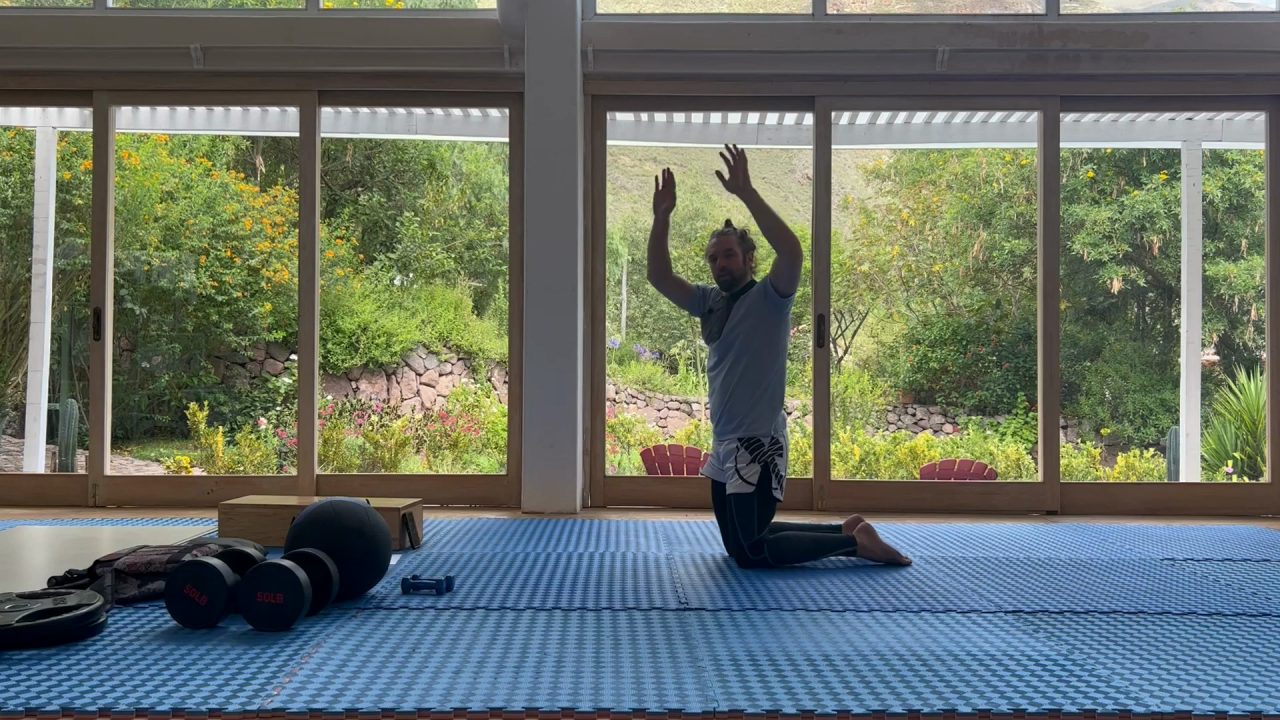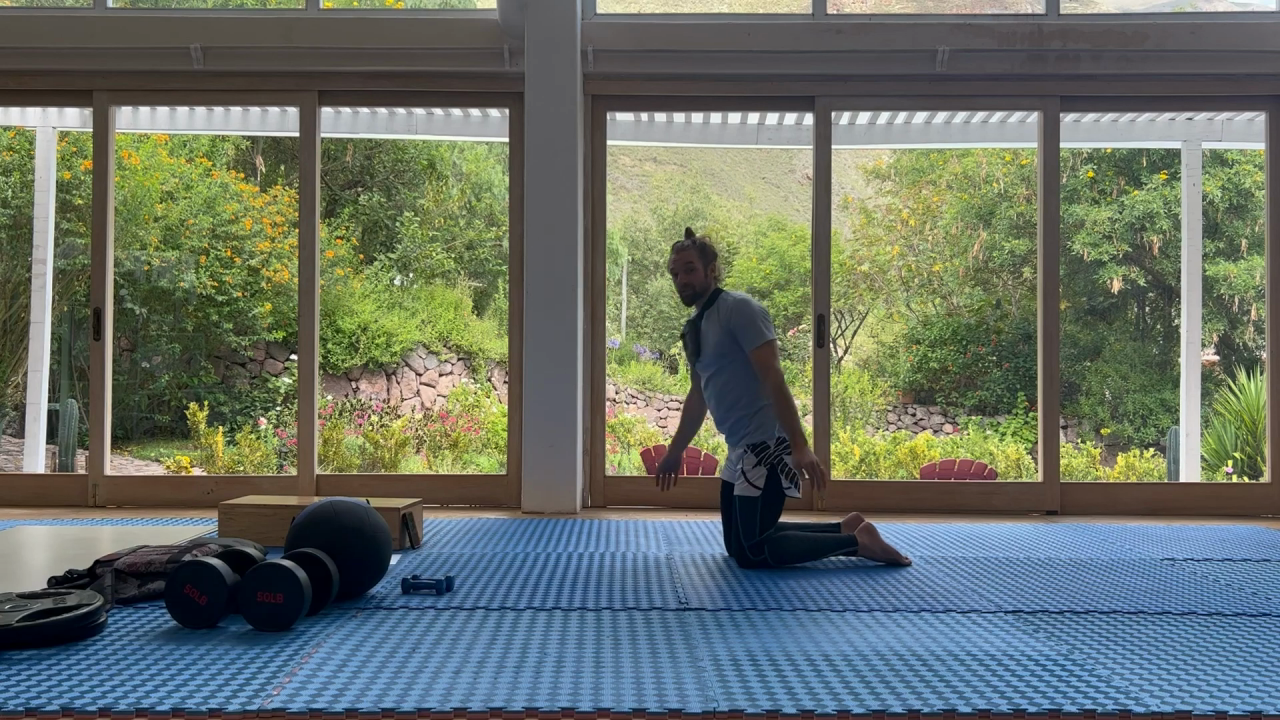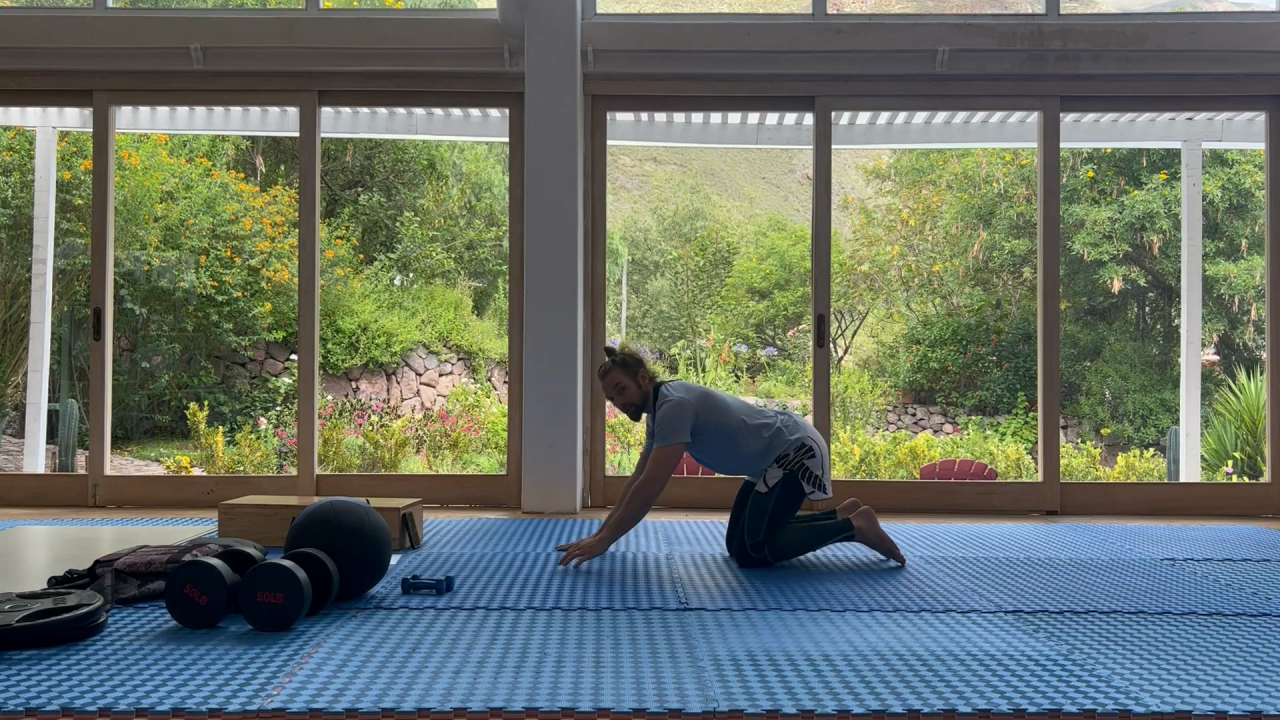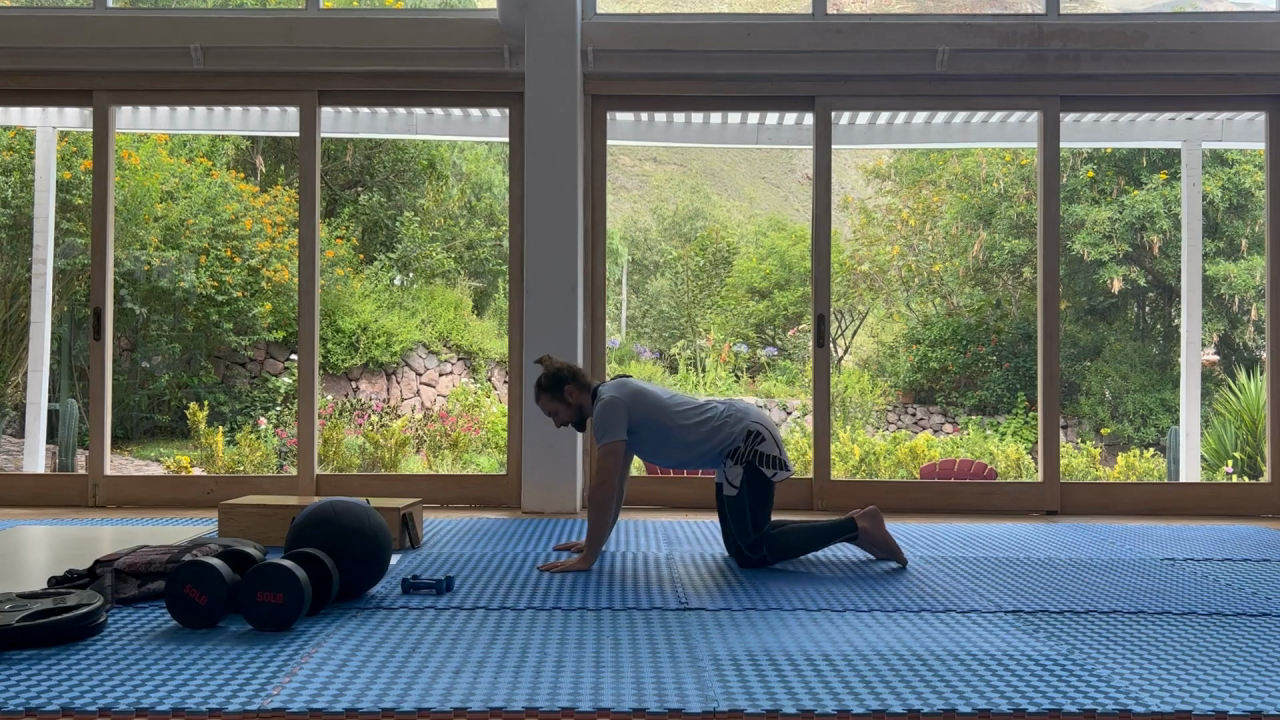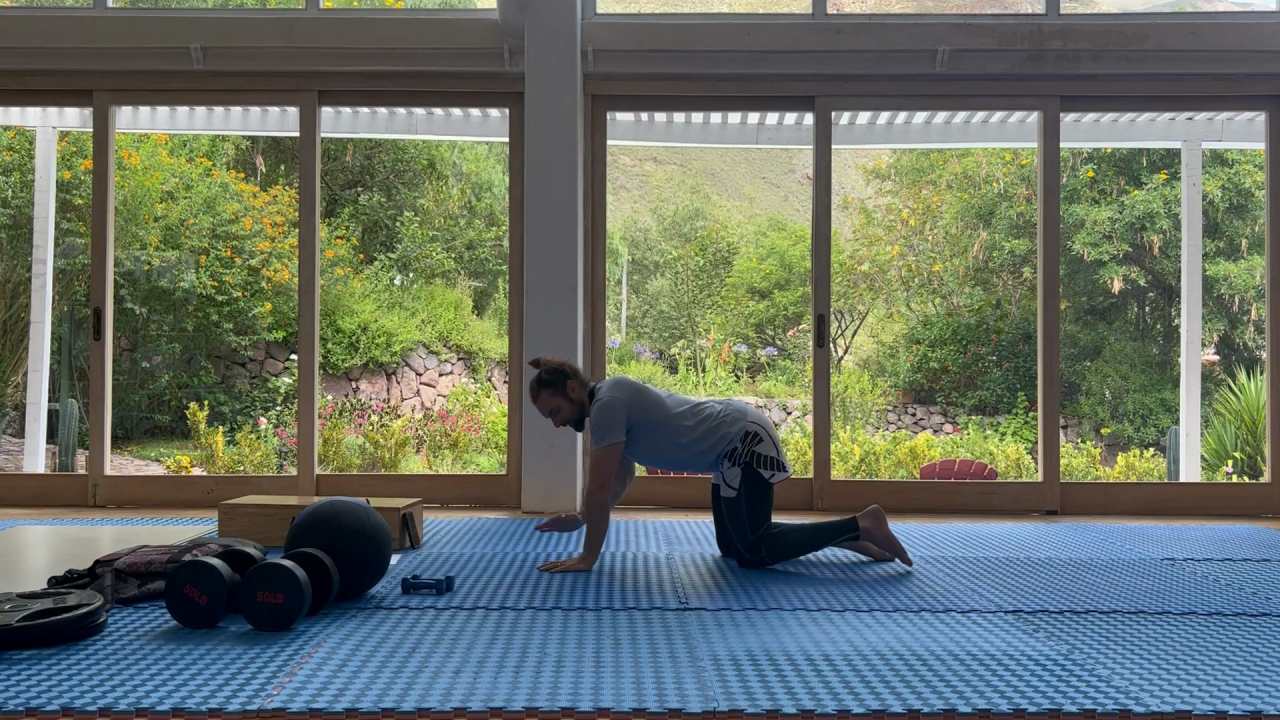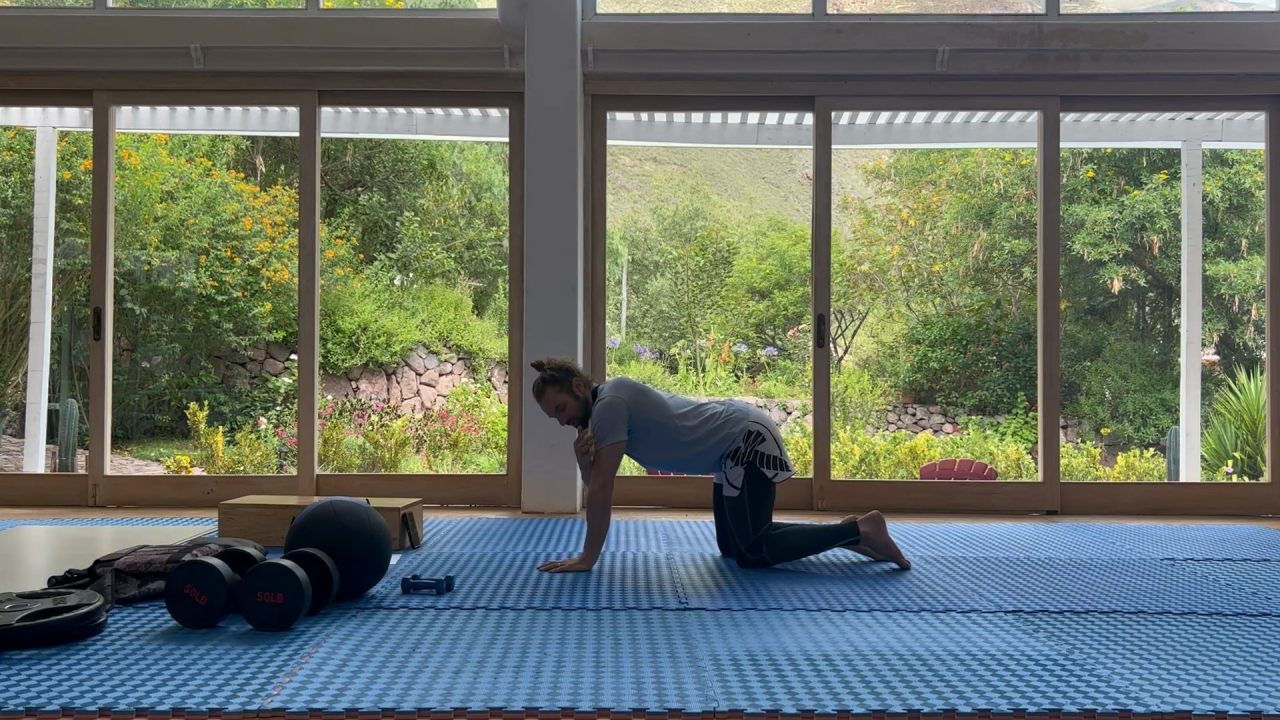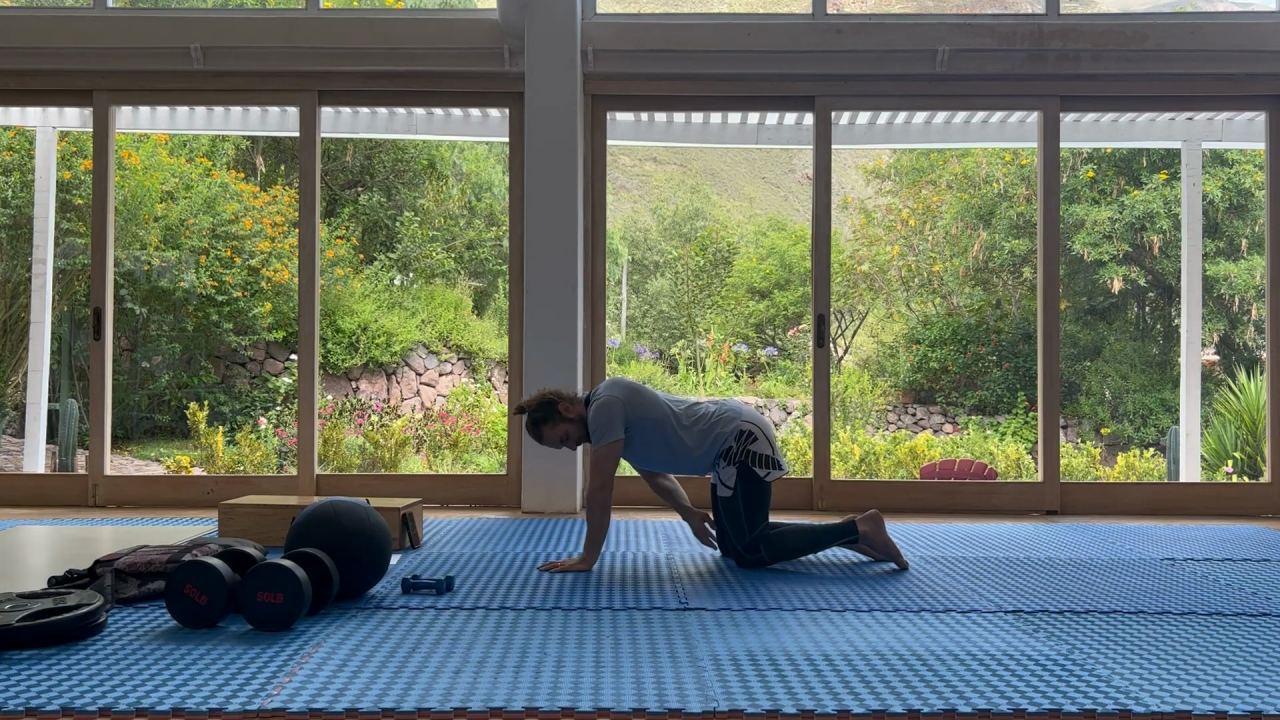
dt=0.7s
person 1, frame 1
left shoulder: (769, 296)
right shoulder: (712, 303)
left elbow: (790, 250)
right elbow: (660, 278)
left wrist: (745, 192)
right wrist: (662, 215)
left hip: (757, 445)
right hip: (725, 446)
left knee: (750, 553)
right knee: (737, 545)
left ankle: (856, 543)
right ankle: (846, 530)
person 1, frame 2
left shoulder: (740, 309)
right shoulder: (695, 328)
left elbow: (772, 379)
right elbow: (698, 398)
left wrist: (800, 447)
right wrist: (674, 451)
left hip: (766, 447)
right hip: (742, 449)
left knee: (750, 552)
right knee: (739, 546)
left ankle: (857, 542)
right ankle: (844, 528)
person 1, frame 3
left shoulder: (674, 405)
right shoulder: (661, 413)
left elbow: (651, 486)
right elbow: (638, 482)
left wrist: (604, 541)
right wrist: (601, 533)
left hip: (796, 453)
right hip: (780, 456)
left knee: (752, 551)
right knee: (738, 544)
left ankle: (853, 527)
right ankle: (845, 516)
person 1, frame 4
left shoulder: (608, 405)
right shoulder: (618, 396)
left elbow: (603, 488)
right elbow: (617, 484)
left wrist: (589, 555)
right wrist: (595, 539)
left hip: (748, 440)
right hip: (741, 437)
left knee: (752, 553)
right knee: (741, 542)
left ankle: (855, 526)
right ankle: (850, 526)
person 1, frame 5
left shoulder: (606, 405)
right shoulder: (611, 401)
left elbow: (599, 488)
right elbow: (621, 479)
left wrist: (588, 557)
right wrist: (579, 517)
left hip: (744, 441)
right hip: (735, 440)
left knee: (752, 553)
right knee: (731, 544)
left ankle: (859, 524)
right ankle: (844, 533)
person 1, frame 6
left shoulder: (608, 405)
right shoulder: (608, 404)
left elbow: (601, 490)
right elbow: (601, 482)
left wrist: (588, 558)
right wrist: (584, 458)
left hip: (747, 439)
right hip: (737, 438)
left knee: (753, 553)
right knee: (732, 545)
left ankle: (858, 531)
right ankle: (848, 532)
person 1, frame 7
left shoulder: (603, 407)
right shoulder: (614, 414)
left elbow: (600, 491)
right elbow: (657, 474)
left wrist: (587, 558)
right wrist: (693, 516)
left hip: (740, 438)
right hip: (734, 437)
left knee: (751, 552)
right knee: (732, 541)
left ankle: (857, 529)
right ankle: (848, 532)
